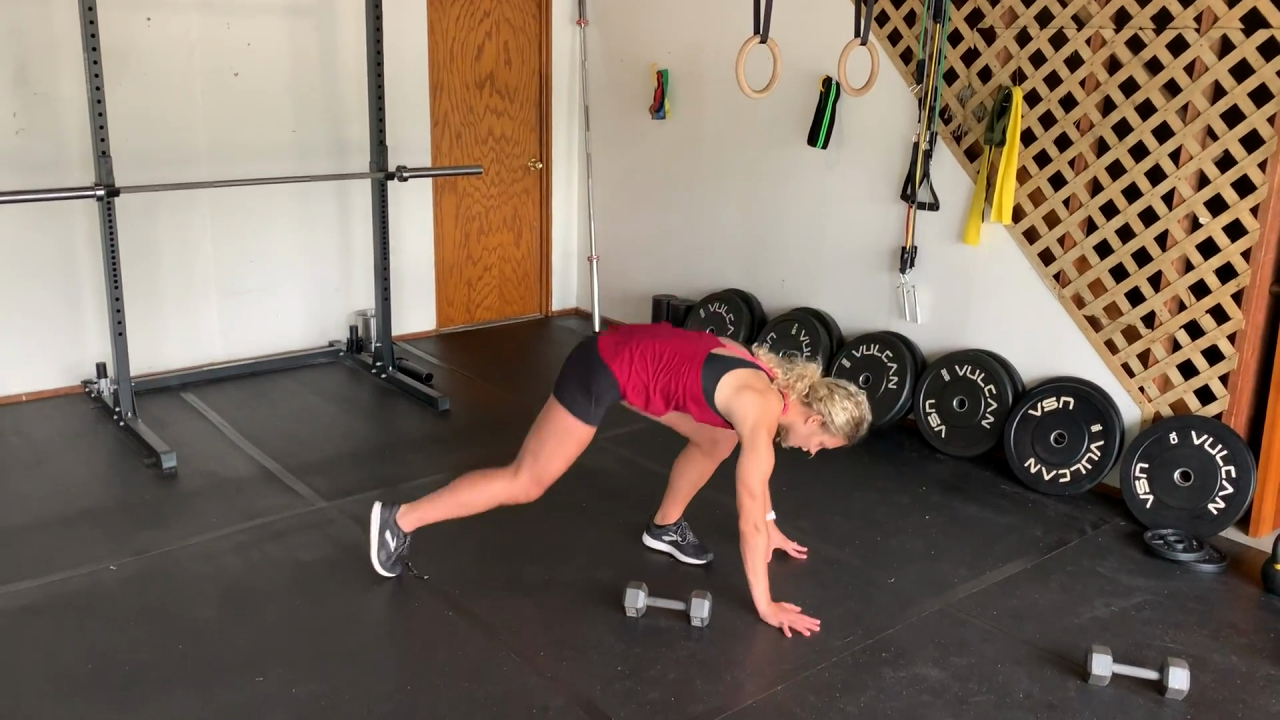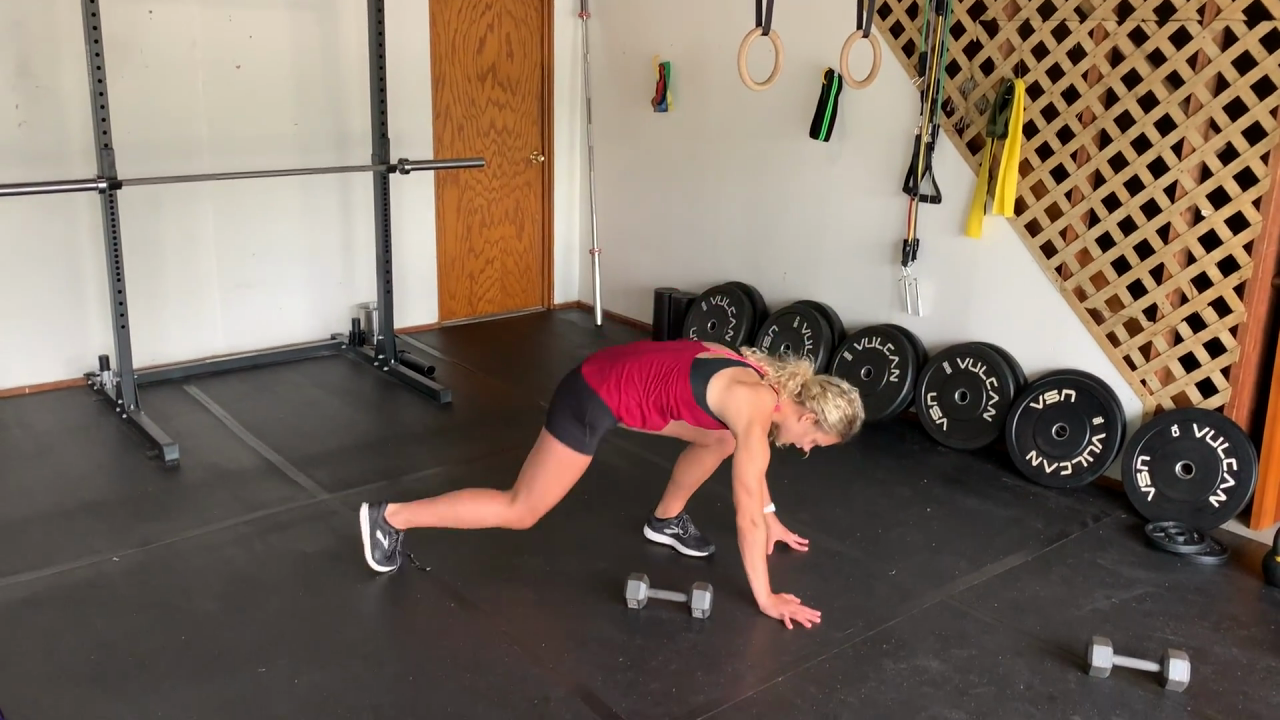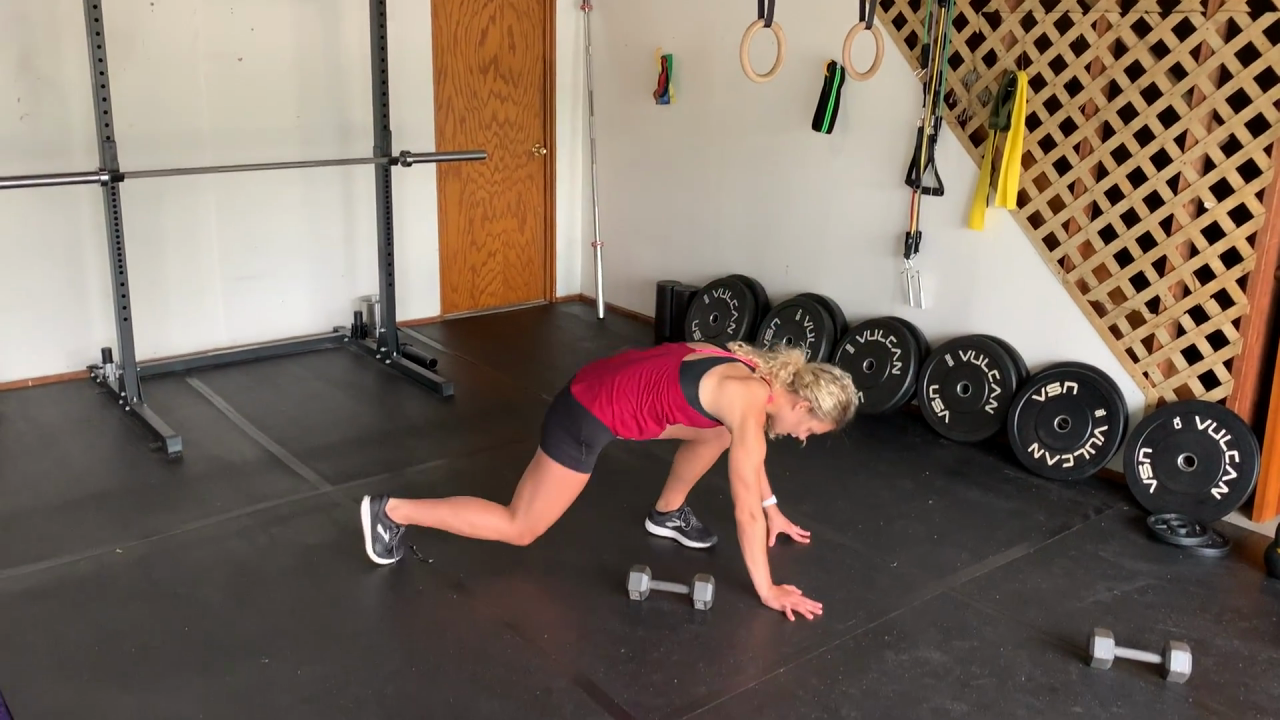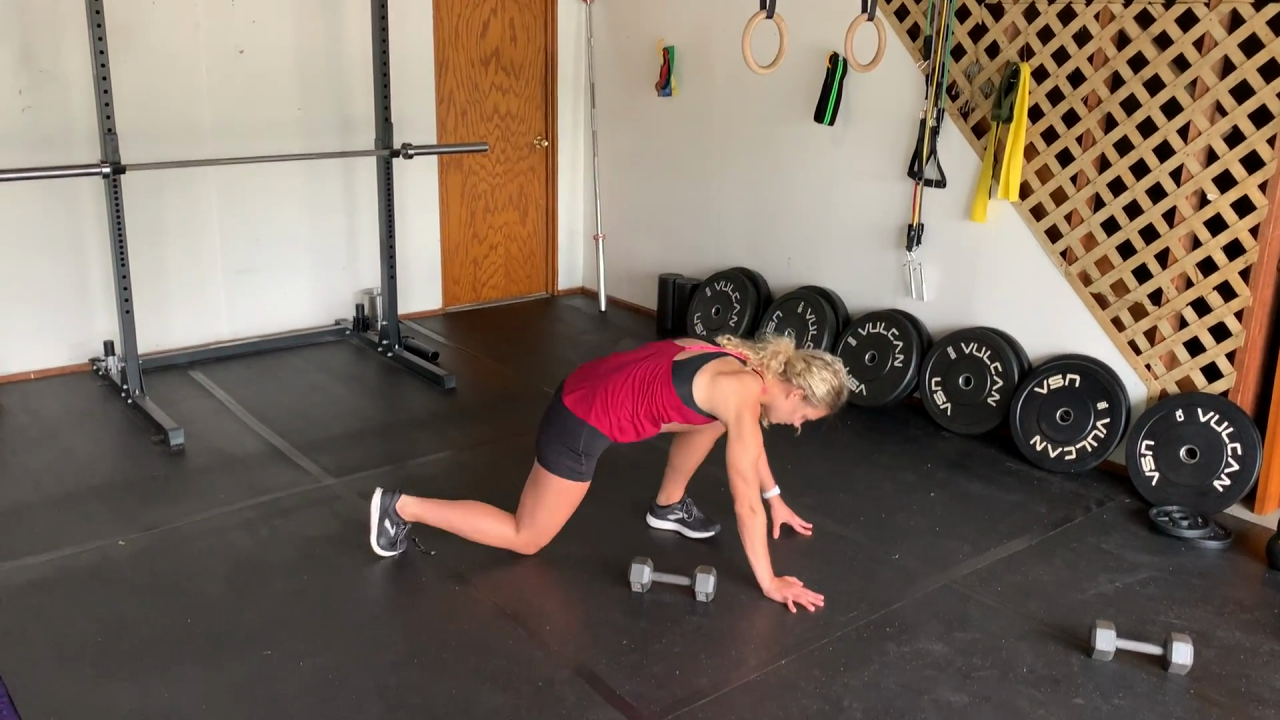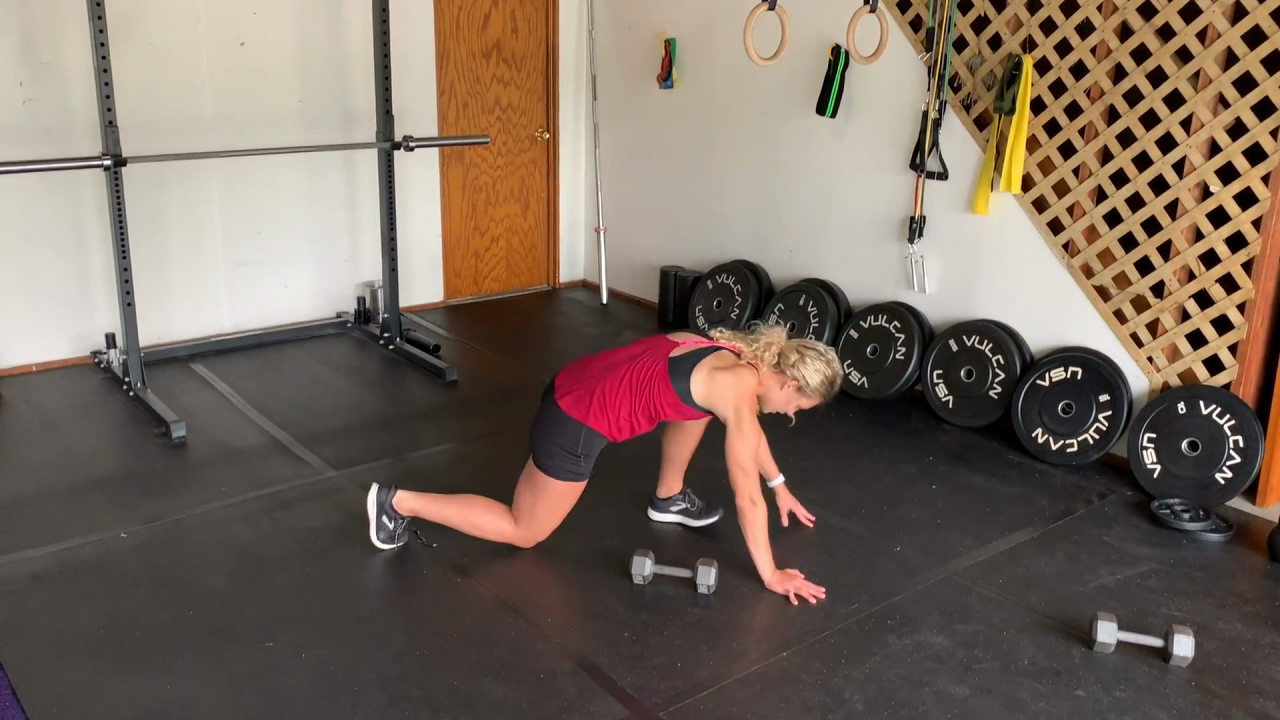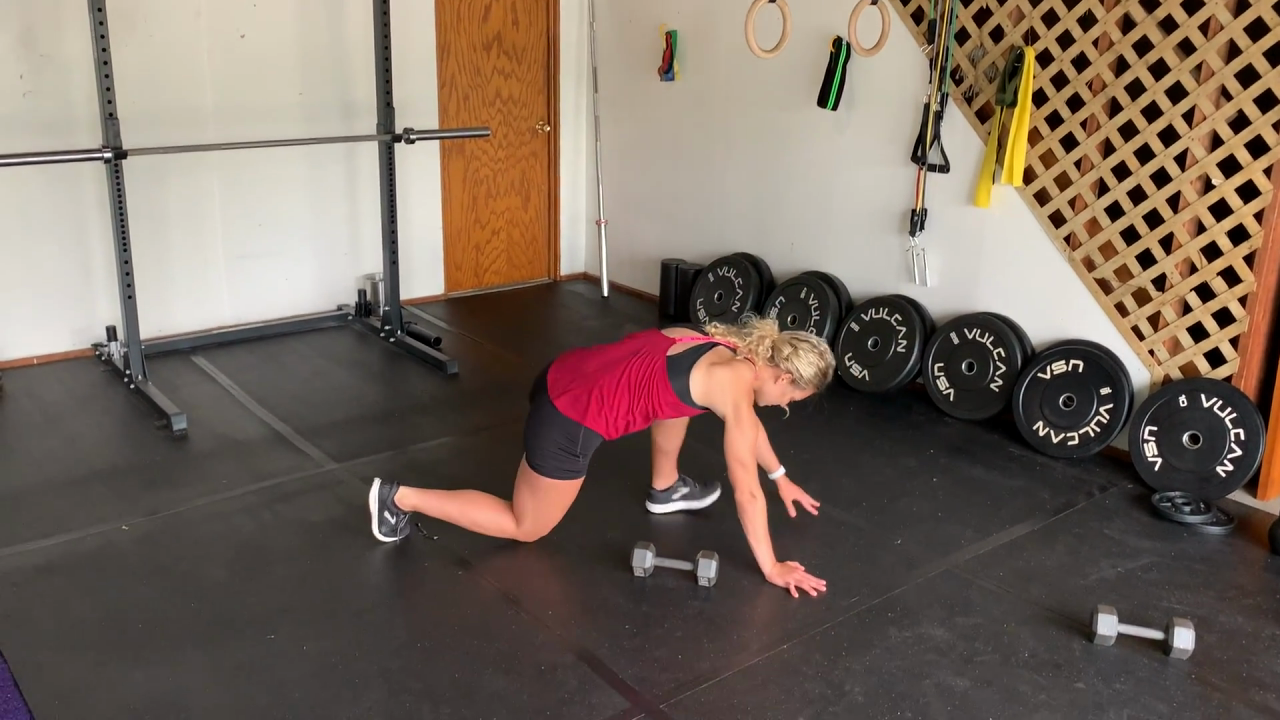
dt=0.1s
person 1, frame 1
left shoulder: (778, 386)
right shoulder: (763, 409)
left elbow: (754, 468)
right elbow: (749, 520)
left wrist: (769, 528)
right wrist: (765, 605)
left hip: (626, 356)
right hip: (603, 372)
left knee: (718, 441)
right knee: (524, 484)
left ankle: (664, 527)
right ankle: (400, 519)
person 1, frame 2
left shoulder: (767, 380)
right shoulder: (757, 408)
left elbow: (749, 454)
right elbow: (747, 518)
left wrist: (772, 519)
right wrist: (765, 598)
left hip: (610, 377)
right hip: (592, 400)
left knee: (721, 440)
right knee: (522, 512)
left ankle: (665, 521)
right ankle: (390, 517)
person 1, frame 3
left shoulder: (759, 374)
right shoulder: (750, 402)
left elbow: (748, 451)
right elbow: (745, 510)
left wrist: (773, 510)
right wrist: (767, 590)
left hip: (604, 387)
right hip: (585, 418)
right knee: (519, 528)
left ankle: (666, 513)
right ankle: (391, 511)
person 1, frame 4
left shoulder: (744, 362)
right shoulder: (742, 393)
left elbow: (746, 437)
right elbow: (745, 505)
left wrist: (776, 499)
right wrist: (770, 583)
left hip: (584, 392)
right hip: (580, 426)
right knee: (525, 538)
left ankle: (668, 506)
right ankle: (399, 507)
person 1, frame 5
left shoulder: (739, 354)
right shoulder: (739, 388)
left elbow: (746, 429)
right elbow: (746, 497)
left wrist: (780, 486)
right wrist: (771, 575)
left hip: (576, 385)
right hip: (573, 427)
right knee: (523, 531)
left ankle: (668, 498)
right ankle: (397, 502)
person 1, frame 6
left shoulder: (727, 345)
right shoulder: (736, 381)
right elbow: (747, 492)
left wrist: (782, 477)
right wrist: (771, 567)
left hip: (562, 376)
right hip: (566, 422)
right knee: (526, 528)
left ankle: (664, 486)
right ankle: (399, 499)
